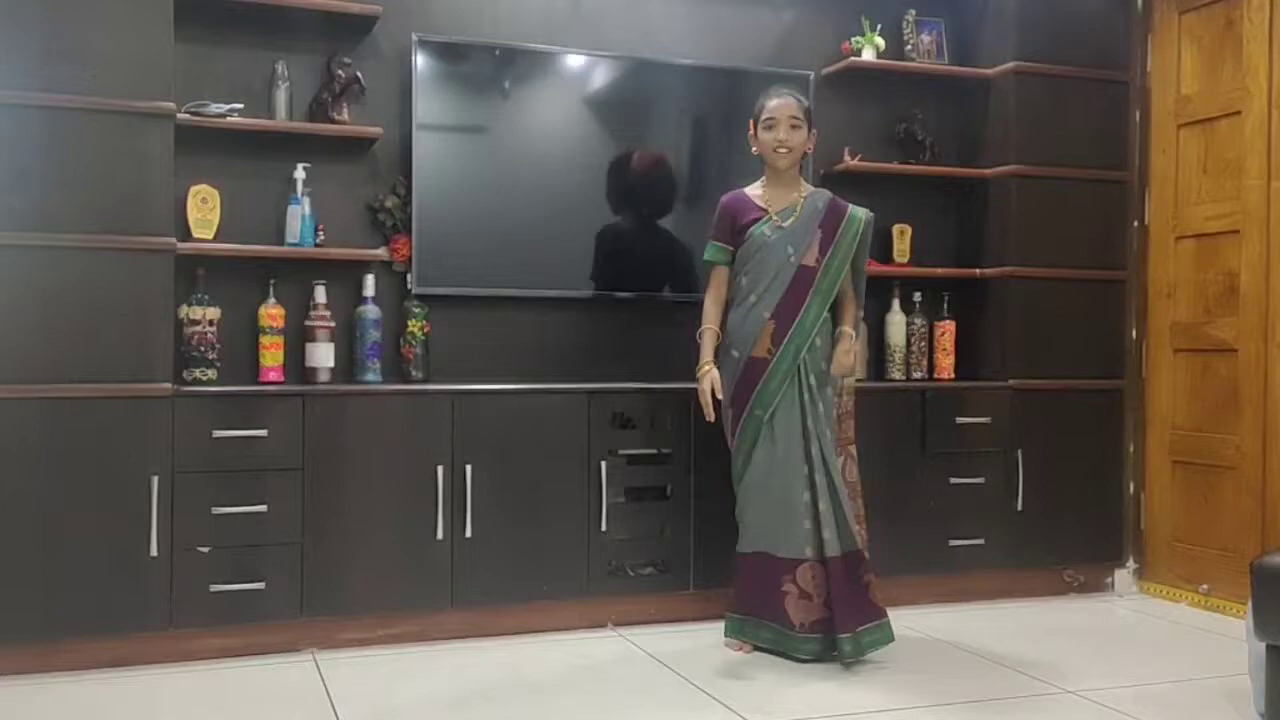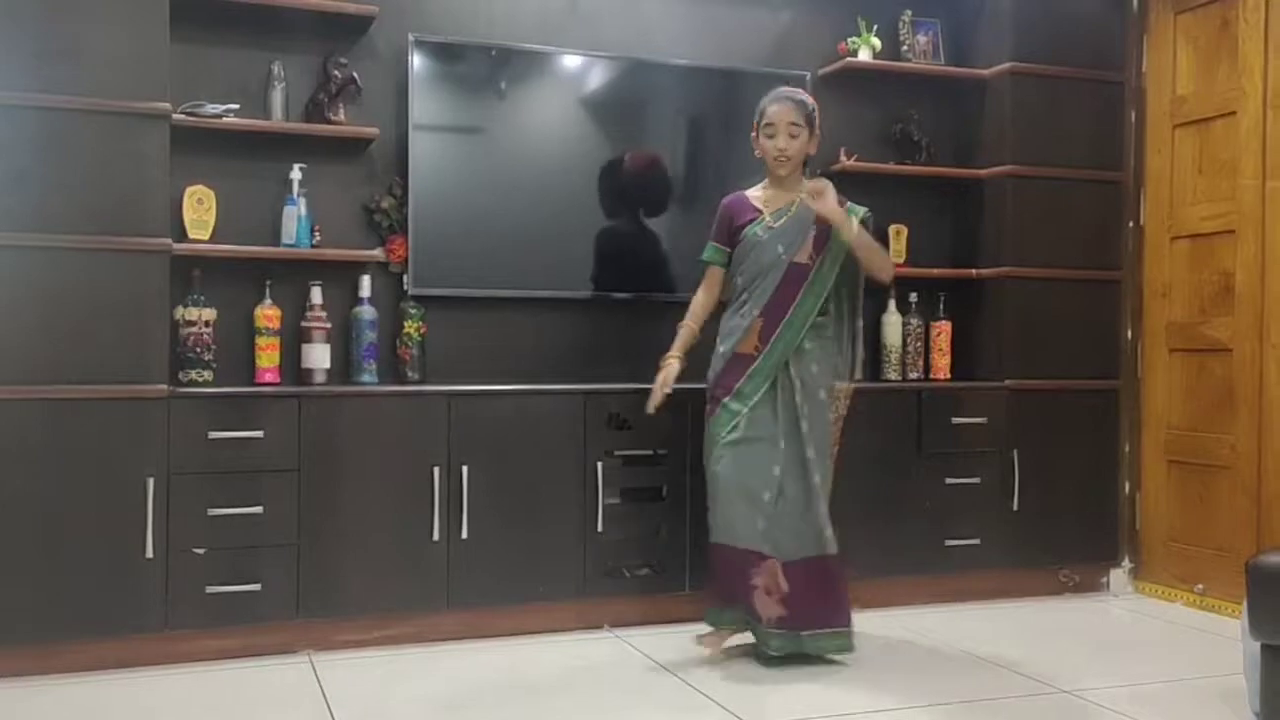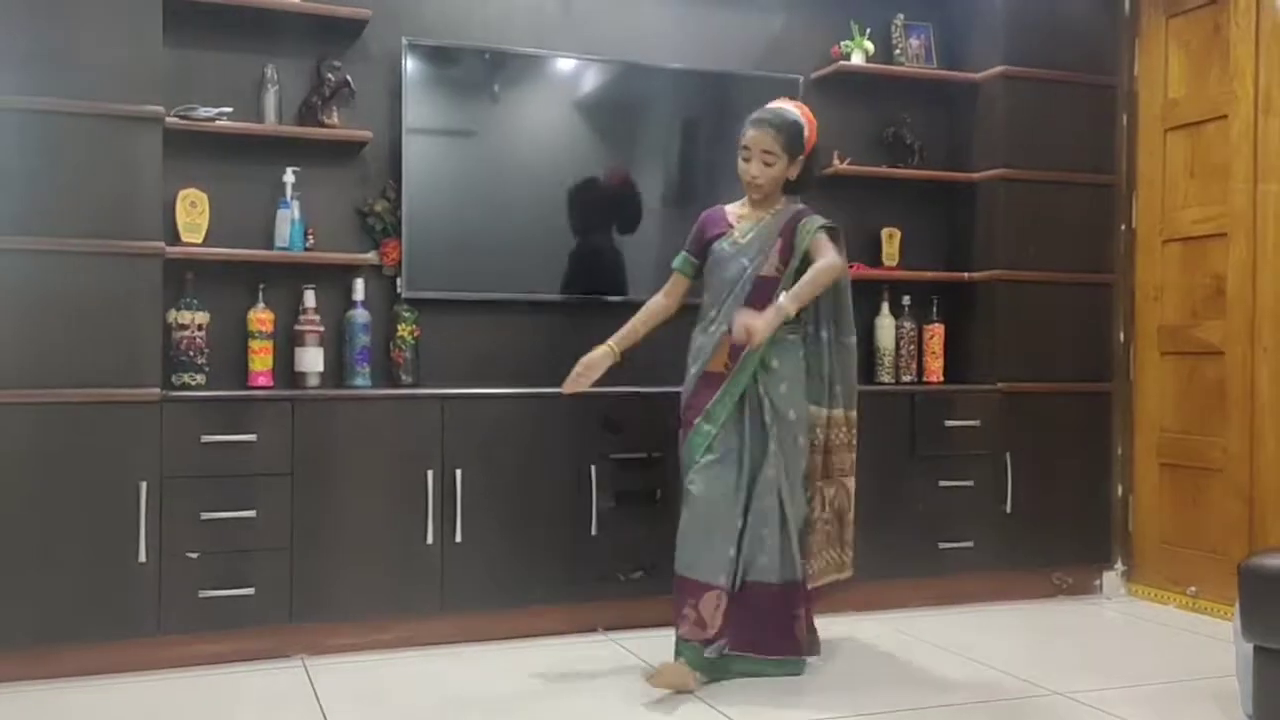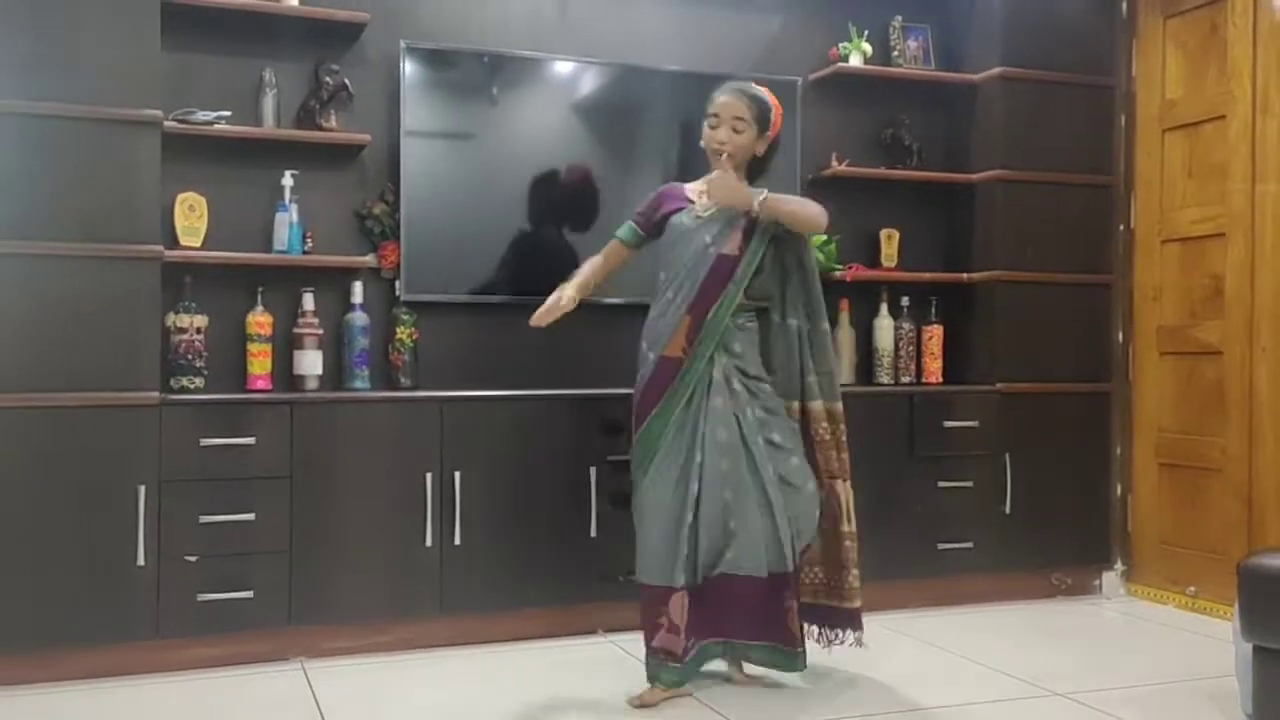
dt=0.3s
person 1, frame 1
left shoulder: (836, 214)
right shoulder: (734, 207)
left elbow: (846, 292)
right elbow: (717, 291)
left wrist: (848, 335)
right wrist: (707, 360)
left hip: (808, 365)
right hip: (751, 365)
left knee: (808, 485)
right knee: (763, 485)
left ankle: (807, 618)
right ankle: (761, 618)
person 1, frame 2
left shoulder: (828, 207)
right shoulder: (735, 208)
left elbow: (884, 271)
right elbow: (709, 290)
left wrist: (841, 221)
right wrist: (675, 356)
left hip: (803, 364)
right hip: (743, 362)
left knee: (795, 484)
right knee: (737, 475)
left ankle: (788, 618)
right ankle: (743, 610)
person 1, frame 3
left shoulder: (803, 226)
right shoulder: (713, 222)
left elbow: (833, 265)
right elbow: (667, 297)
left wrist: (775, 314)
right wrist: (608, 352)
left hip: (777, 386)
right hip: (716, 386)
left knee: (772, 504)
right knee: (712, 504)
left ankle: (765, 642)
right ankle: (697, 653)
person 1, frame 4
left shoulder: (765, 208)
right shoulder: (669, 199)
left elbow: (819, 219)
right elbow: (608, 258)
left wrist: (746, 200)
right wrist: (571, 289)
left hip: (739, 374)
right hip: (671, 376)
left knee: (761, 494)
right knee: (669, 504)
left ankle: (740, 636)
right ankle: (673, 664)
